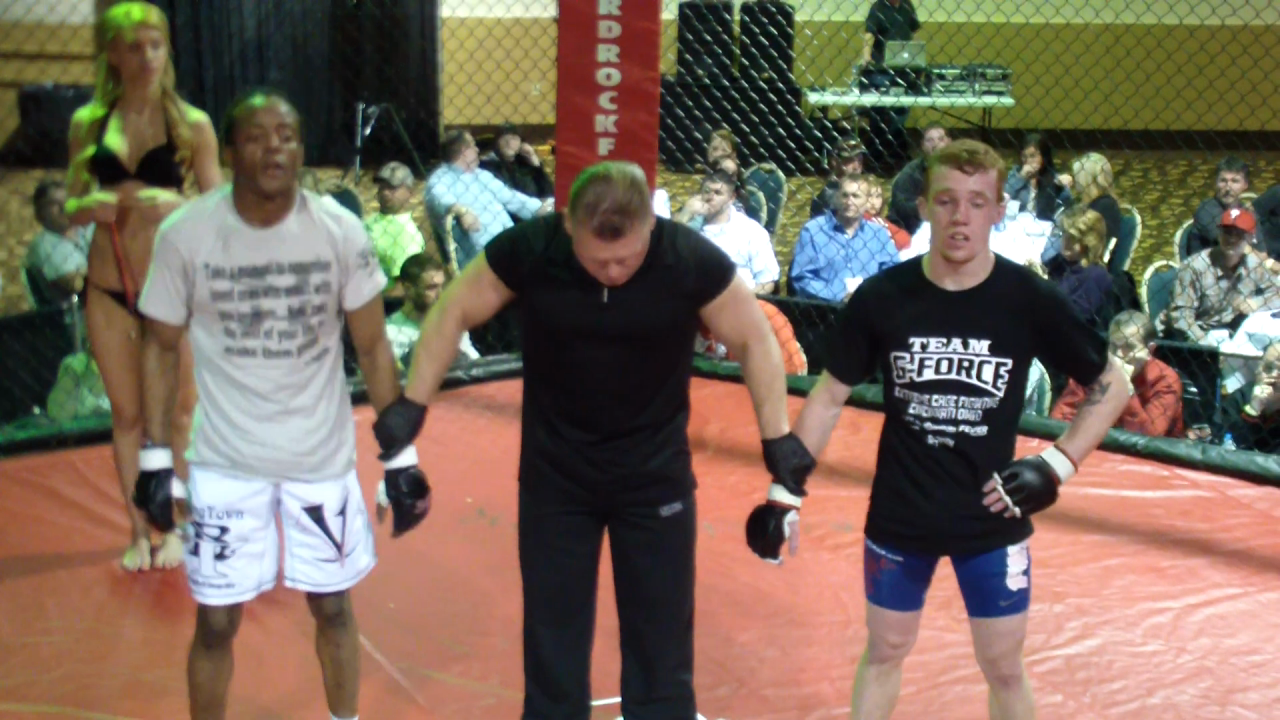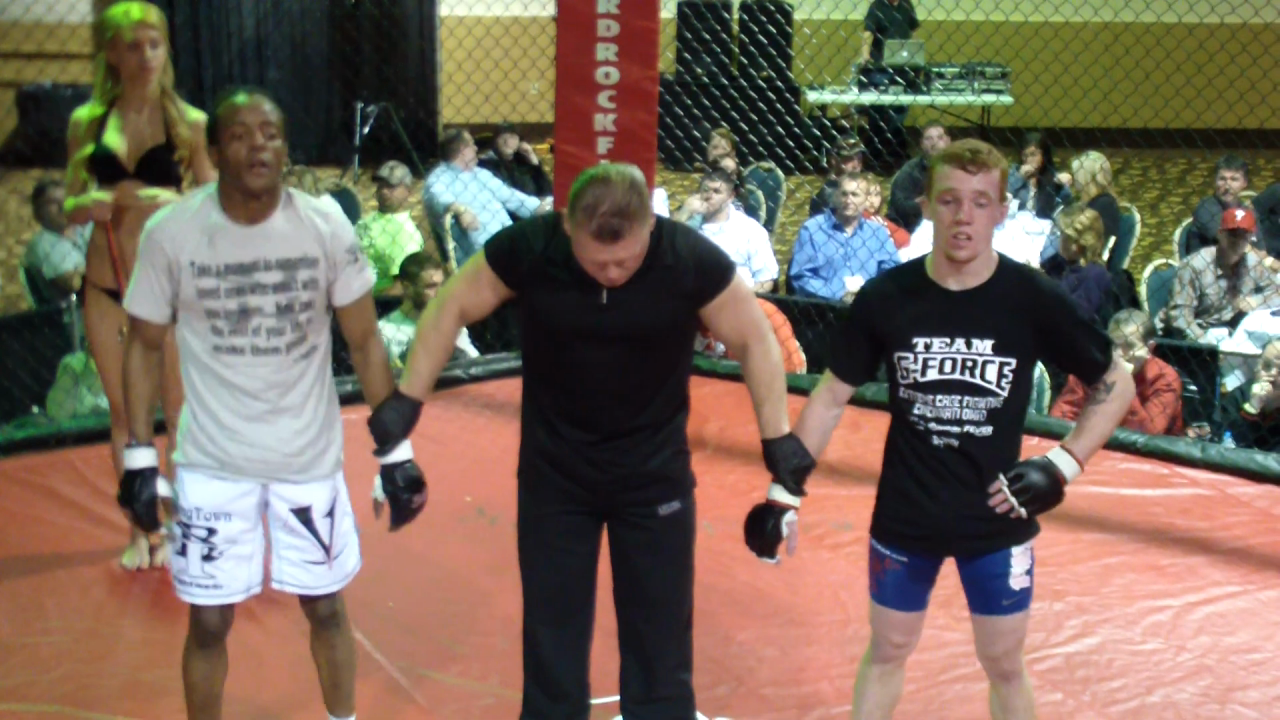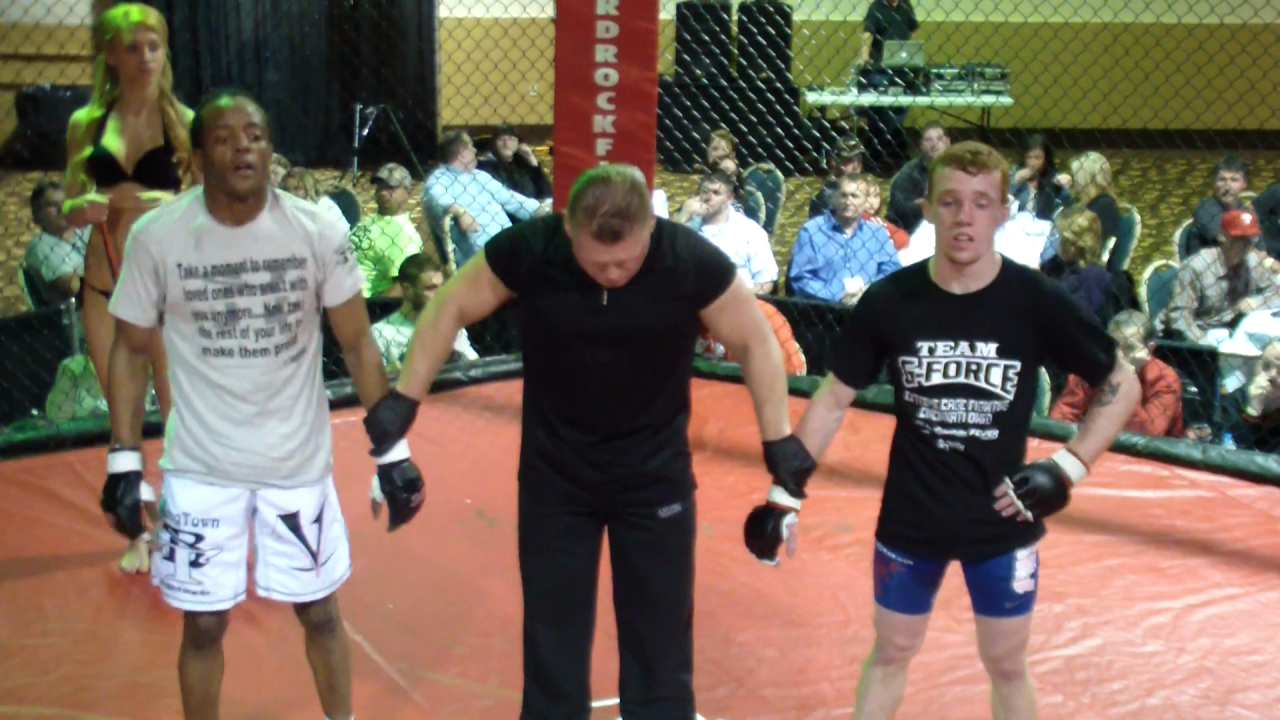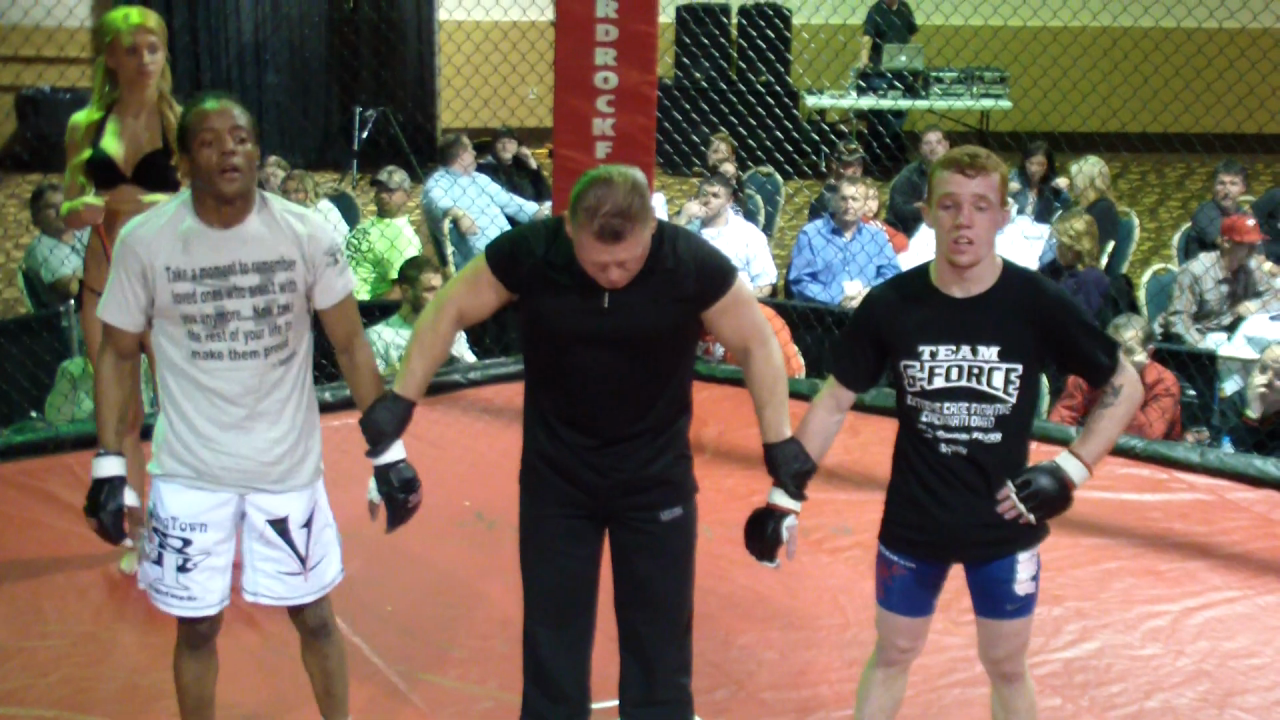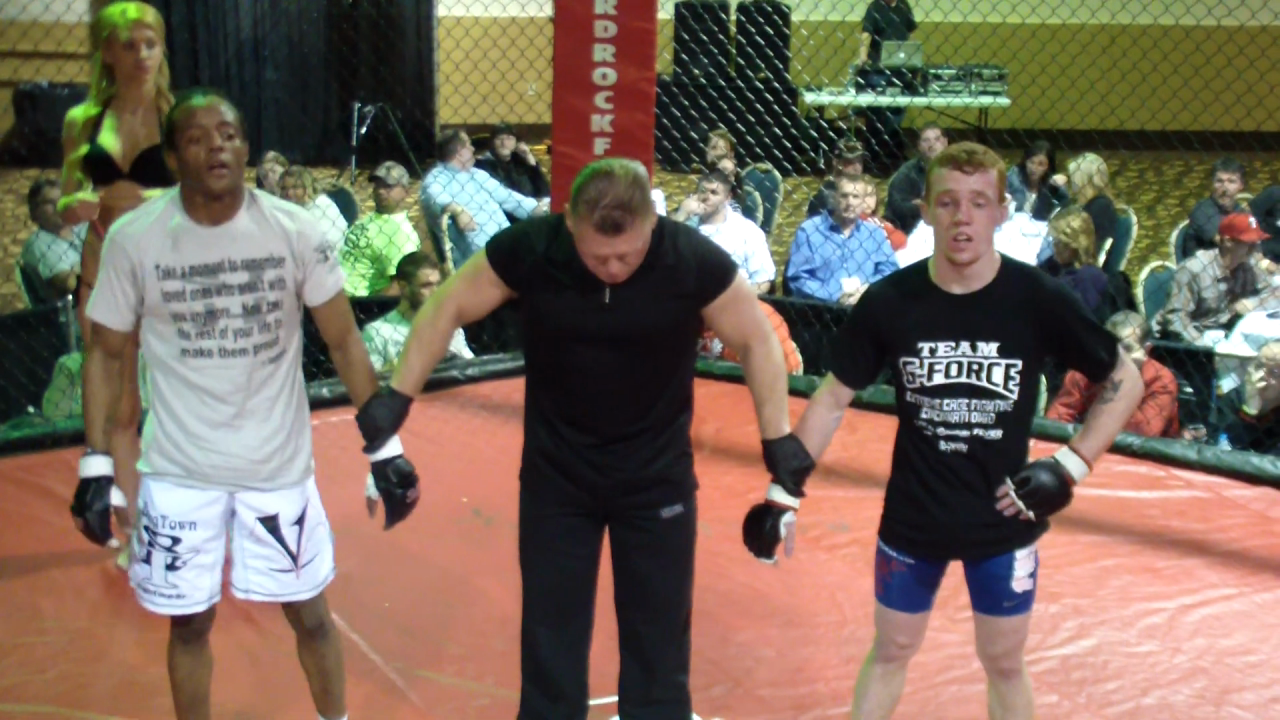
dt=0.1s
person 1, frame 1
left shoulder: (341, 231)
right shoulder: (183, 234)
left elbow: (372, 347)
right elbow: (161, 347)
left wrist: (399, 455)
right wrist: (155, 459)
left hip: (322, 457)
right hip: (225, 460)
left knee: (331, 605)
right knee: (216, 621)
person 1, frame 2
left shoulder: (328, 229)
right shoulder: (169, 234)
left elbow: (364, 342)
right elbow: (144, 347)
left wrist: (395, 450)
right wrist: (139, 458)
left hip: (309, 457)
right hip: (211, 463)
left knee: (325, 606)
right knee: (209, 622)
person 1, frame 3
left shoulder: (317, 230)
right shoulder: (155, 236)
left elbow: (357, 343)
right elbow: (131, 350)
left wrist: (391, 449)
right wrist: (123, 462)
left hip: (298, 462)
right hip: (200, 468)
left knee: (318, 611)
right knee: (203, 624)
person 1, frame 4
left shoulder: (305, 233)
right shoulder: (143, 241)
left elbow: (351, 345)
right elbow: (118, 355)
left wrist: (388, 450)
right wrist: (108, 466)
left hip: (289, 465)
right hip: (189, 470)
left knee: (313, 614)
right knee: (197, 625)
person 1, frame 5
left shoulder: (294, 229)
right shoulder: (132, 238)
left elbow: (344, 341)
right elbow: (107, 353)
left wrist: (384, 446)
right wrist: (96, 466)
left hip: (279, 463)
right hip: (179, 469)
left knee: (309, 613)
right knee: (189, 621)
person 2, frame 1
left shoulder: (1030, 298)
right shoulder: (880, 296)
left elbow: (1111, 384)
right elbow: (829, 397)
left wrist: (1056, 465)
right wrist: (785, 492)
left hip: (992, 518)
right hip: (898, 515)
left knee: (1003, 666)
right knee: (885, 651)
person 2, frame 2
left shoulder: (1034, 298)
right shoulder: (884, 297)
left elbow: (1116, 384)
right elbow: (831, 396)
left wrist: (1061, 465)
right wrist: (786, 491)
left hip: (997, 518)
right hip: (903, 514)
left knee: (1003, 663)
right knee: (888, 651)
person 2, frame 3
left shoulder: (1037, 300)
right shoulder: (888, 300)
left elbow: (1121, 385)
right elbow: (833, 399)
left wrist: (1067, 468)
right wrist: (787, 493)
left hip: (1001, 521)
right hip: (909, 518)
left knee: (1006, 664)
right knee: (891, 653)
person 2, frame 4
left shoulder: (1038, 302)
right shoulder: (889, 304)
left elbow: (1124, 386)
right elbow: (833, 402)
left wrist: (1069, 470)
right wrist: (786, 496)
left hip: (1004, 525)
right hip: (911, 521)
left knee: (1006, 666)
right knee: (892, 655)
person 2, frame 5
left shoulder: (1038, 298)
right shoulder: (887, 301)
left elbow: (1125, 381)
right elbow: (832, 399)
left wrist: (1069, 466)
right wrist: (784, 492)
left hip: (1003, 521)
right hip: (911, 517)
left knee: (1003, 662)
right knee: (891, 651)
person 3, frame 1
left shoulder: (191, 123)
right shoulder: (87, 122)
right elbow: (70, 207)
left wrist: (172, 203)
right wrist: (89, 206)
right hip: (108, 286)
left knee: (177, 412)
right knee: (126, 415)
left ankle: (174, 527)
right ankle: (138, 532)
person 3, frame 2
left shoulder: (189, 121)
right shoulder: (85, 121)
right elbow: (69, 205)
left wrist: (171, 202)
right wrist: (86, 206)
right hip: (106, 284)
left knee: (178, 410)
right knee: (124, 413)
right ankle: (139, 532)
person 3, frame 3
left shoulder: (186, 123)
right shoulder: (84, 123)
right elbow: (68, 207)
left wrist: (170, 204)
right wrist: (83, 208)
right hip: (104, 287)
left knee: (176, 411)
right ankle: (135, 533)
person 3, frame 4
left shoulder: (184, 125)
right shoulder: (83, 125)
right elbow: (66, 210)
left wrist: (169, 207)
right wrist: (81, 209)
right hip: (103, 287)
right knee: (120, 417)
right ankle: (134, 533)
person 3, frame 5
right shoulder: (80, 120)
right elbow: (63, 207)
left wrist: (165, 202)
right wrist: (76, 204)
right hip: (100, 282)
right knee: (117, 412)
right ankle: (130, 528)
person 4, frame 1
left shoulder: (693, 259)
right shoulder: (526, 249)
left elbow: (755, 342)
right elbow: (451, 315)
left wrist: (778, 440)
right wrist: (412, 406)
left hip: (656, 478)
right hip: (554, 478)
left knee: (661, 636)
right knee: (552, 640)
person 4, frame 2
left shoulder: (692, 258)
right shoulder: (526, 248)
left elbow: (755, 341)
right elbow: (449, 311)
left wrist: (778, 439)
right wrist: (405, 402)
left hip: (656, 475)
right hip: (553, 476)
left knee: (660, 637)
right knee: (552, 637)
person 4, frame 3
left shoulder: (693, 260)
right shoulder: (526, 249)
left elbow: (756, 343)
right elbow: (448, 311)
left wrist: (779, 442)
right wrist: (404, 401)
left hip: (657, 477)
right hip: (554, 477)
left knee: (660, 638)
right knee: (551, 638)
person 4, frame 4
left shoulder: (694, 263)
right shoulder: (527, 252)
left elbow: (756, 345)
right elbow: (445, 313)
left wrist: (779, 444)
right wrist: (399, 402)
left hip: (657, 482)
right hip: (556, 481)
left knee: (660, 642)
right knee: (552, 641)
person 4, frame 5
left shoulder: (694, 259)
right shoulder: (527, 248)
left elbow: (756, 342)
right elbow: (445, 310)
left wrist: (779, 440)
right wrist: (395, 398)
left hip: (658, 479)
right hip: (555, 477)
left knee: (659, 638)
right knee: (550, 639)
